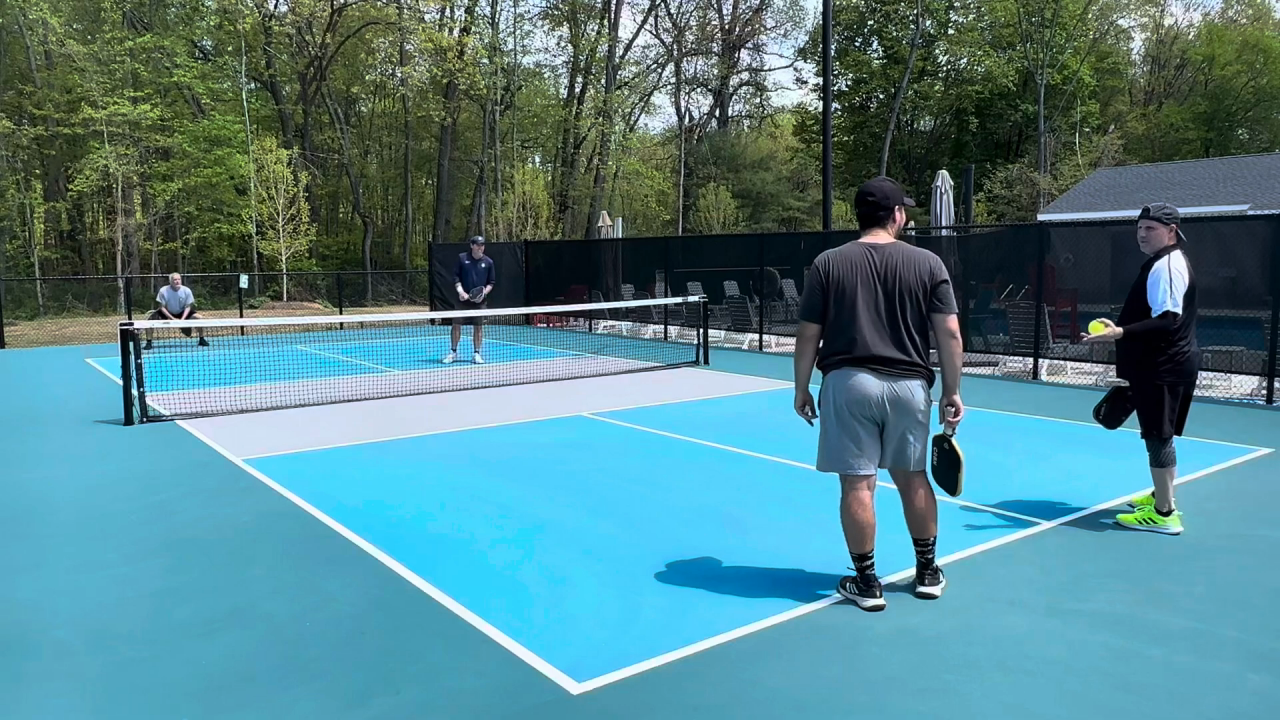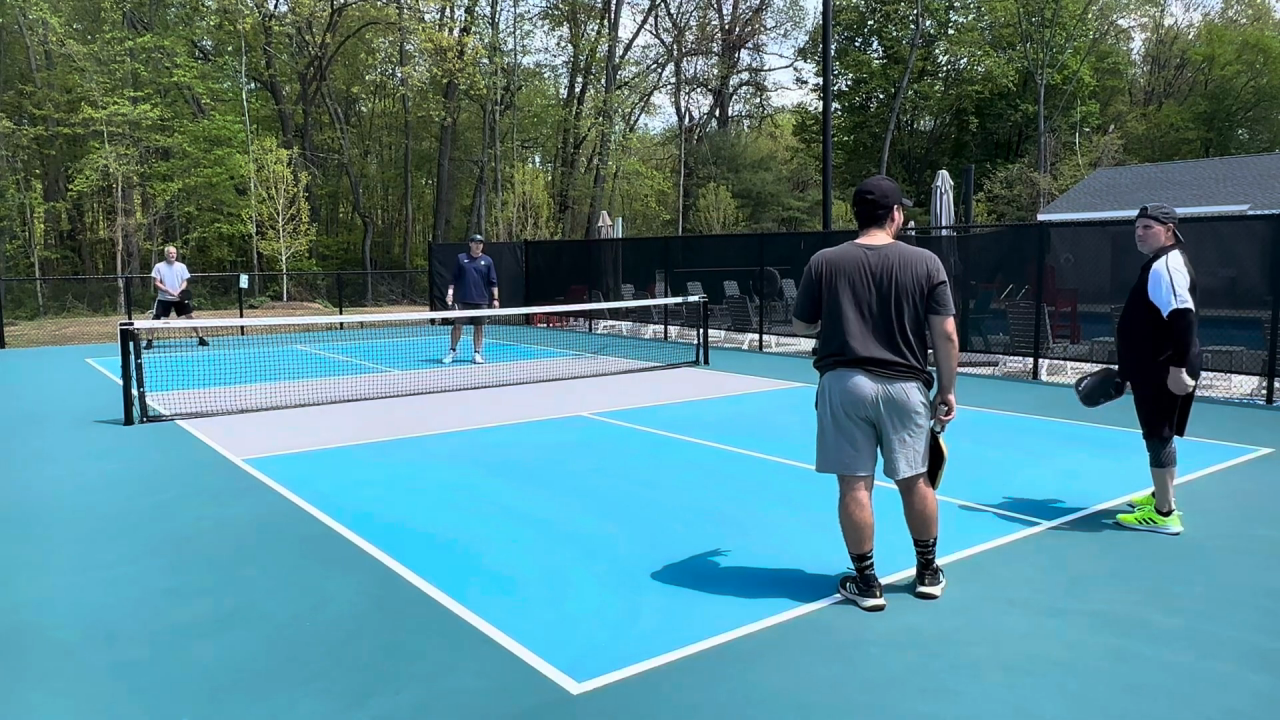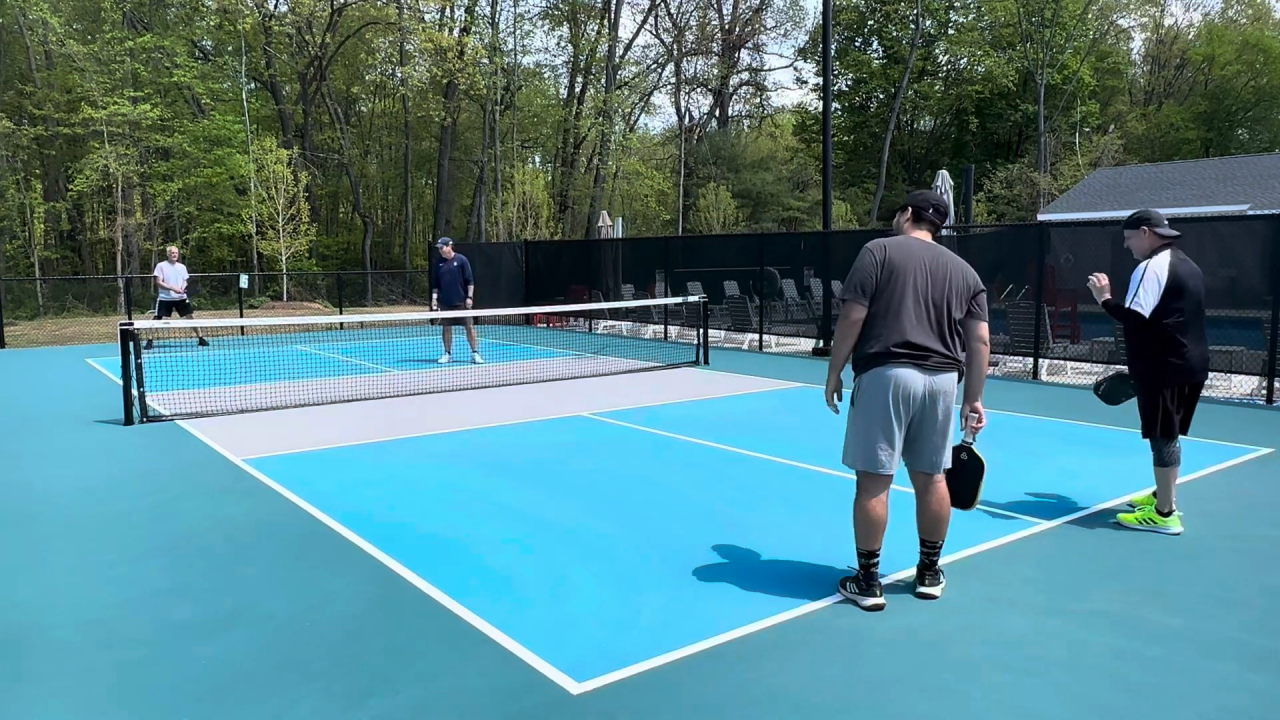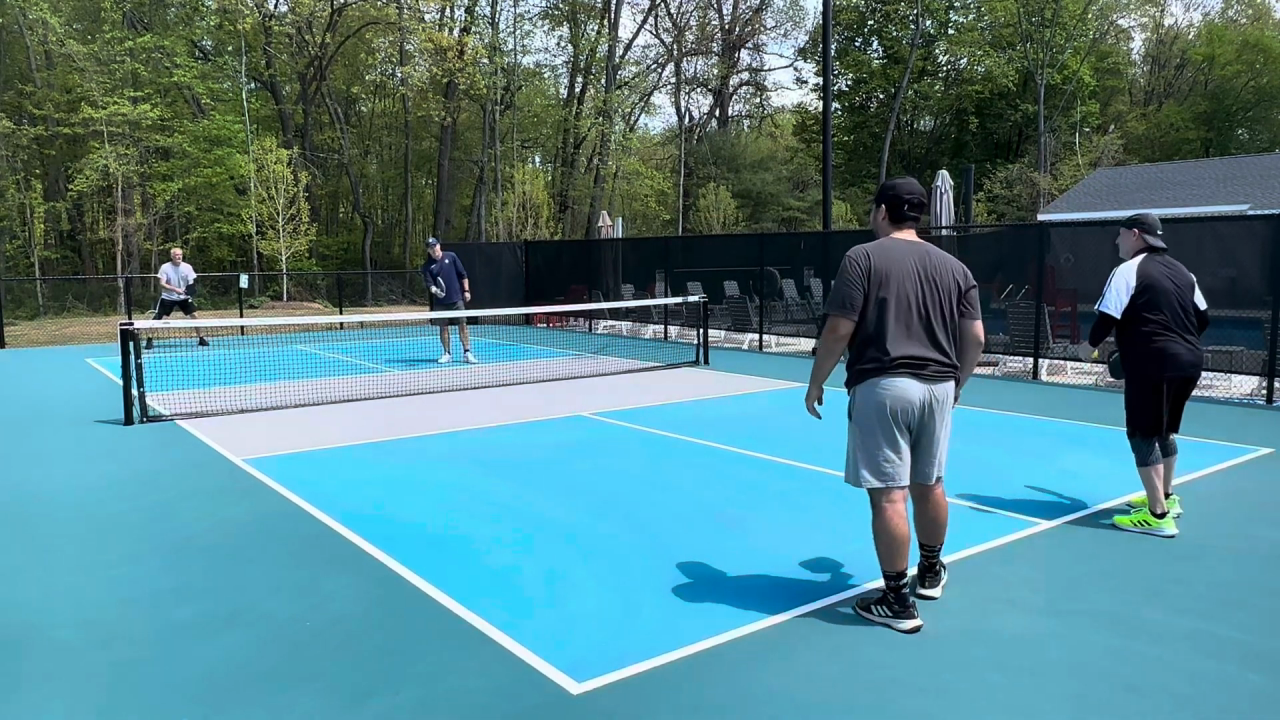
dt=1s
person 1, frame 1
left shoulder: (828, 263)
right shoulder: (928, 263)
left elbow: (808, 335)
right elbow: (949, 334)
left wrist: (801, 388)
right wrist: (953, 391)
left hip: (849, 383)
right hip: (908, 385)
left knee: (857, 484)
right knee: (913, 478)
left ankle: (866, 583)
right ankle: (927, 572)
person 1, frame 2
left shoulder: (824, 262)
right shoulder: (925, 263)
left elbow: (802, 325)
right elbow: (946, 336)
right wrist: (947, 390)
left hip: (845, 384)
right hip: (905, 386)
left knee: (855, 485)
right knee: (915, 480)
left ankle: (866, 583)
right ankle: (928, 573)
person 1, frame 3
left shoulder: (880, 250)
right shoulder: (964, 270)
left elbow: (852, 315)
right elbow: (980, 342)
left wrist: (834, 371)
right wrist: (973, 399)
left hip: (885, 375)
right hip: (940, 379)
left knee: (873, 480)
right knee: (931, 478)
left ankle: (867, 581)
right ankle: (929, 573)
person 1, frame 4
left shoulder: (862, 258)
right shoulder: (953, 267)
left elbow: (838, 331)
right elbow: (975, 337)
left wrist: (815, 384)
right wrist: (955, 379)
left hip: (882, 388)
right hip: (937, 387)
left knee: (889, 495)
right knee: (929, 485)
left ankle: (898, 602)
right ankle: (931, 573)
person 2, frame 1
left shoulder: (1167, 266)
right shoulder: (1162, 264)
left elbow: (1167, 320)
left wrist: (1118, 333)
left hip: (1164, 369)
right hip: (1160, 367)
left knee: (1158, 437)
right knee: (1159, 435)
left ankle: (1164, 514)
right ankle: (1161, 497)
person 2, frame 2
left shoulder: (1165, 266)
right shoulder: (1161, 264)
left elbow: (1184, 318)
left wrist: (1180, 368)
right wrist: (1145, 366)
left hip: (1163, 371)
right hip: (1154, 368)
left knee: (1158, 436)
right knee: (1160, 435)
left ankle: (1164, 514)
right ankle: (1161, 497)
person 2, frame 3
left shoulder: (1152, 266)
right shoulder: (1188, 265)
left elbow: (1134, 318)
left wrist: (1105, 300)
left hip: (1164, 367)
right hip: (1190, 363)
left knee: (1161, 436)
right knee: (1169, 434)
left ankle: (1164, 514)
right ankle: (1162, 495)
person 2, frame 4
left shoulder: (1128, 271)
right shoulder: (1181, 271)
left elbow: (1108, 319)
right elbow: (1203, 318)
left wrist: (1090, 345)
left hip: (1153, 366)
right hip: (1189, 363)
left knee: (1143, 435)
right knee: (1163, 431)
left ankle: (1159, 515)
right ankle: (1166, 498)
